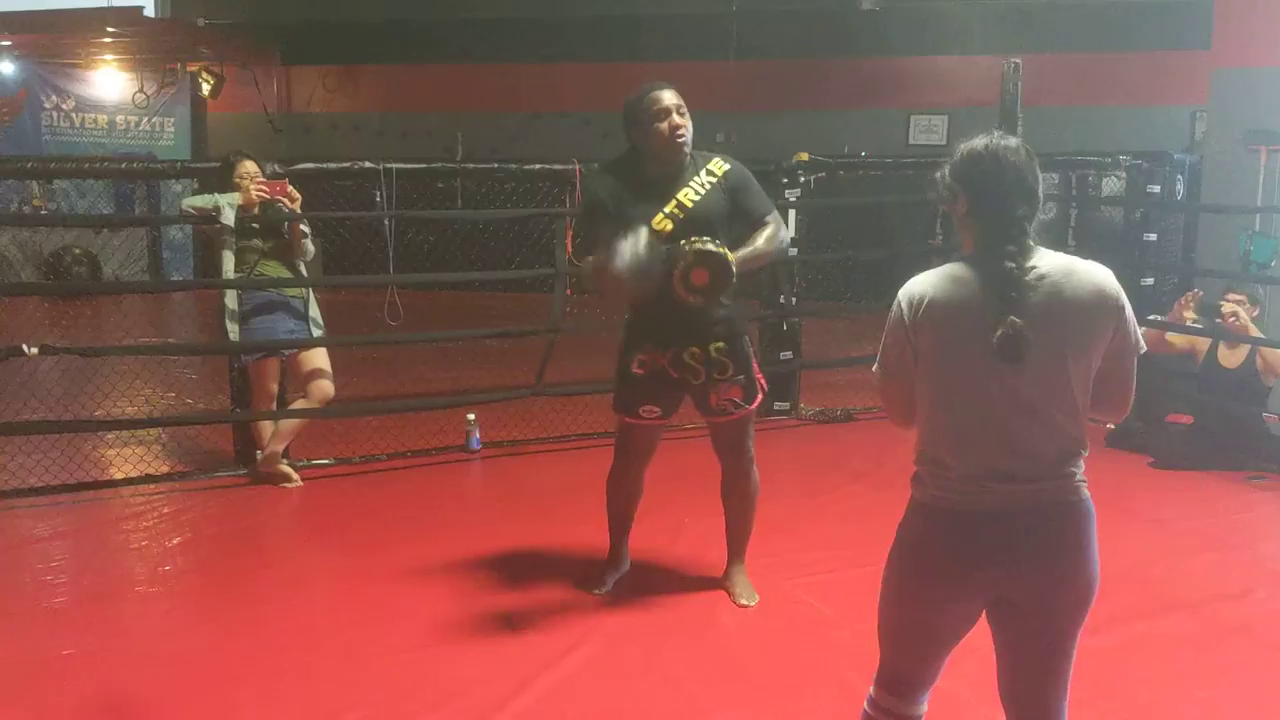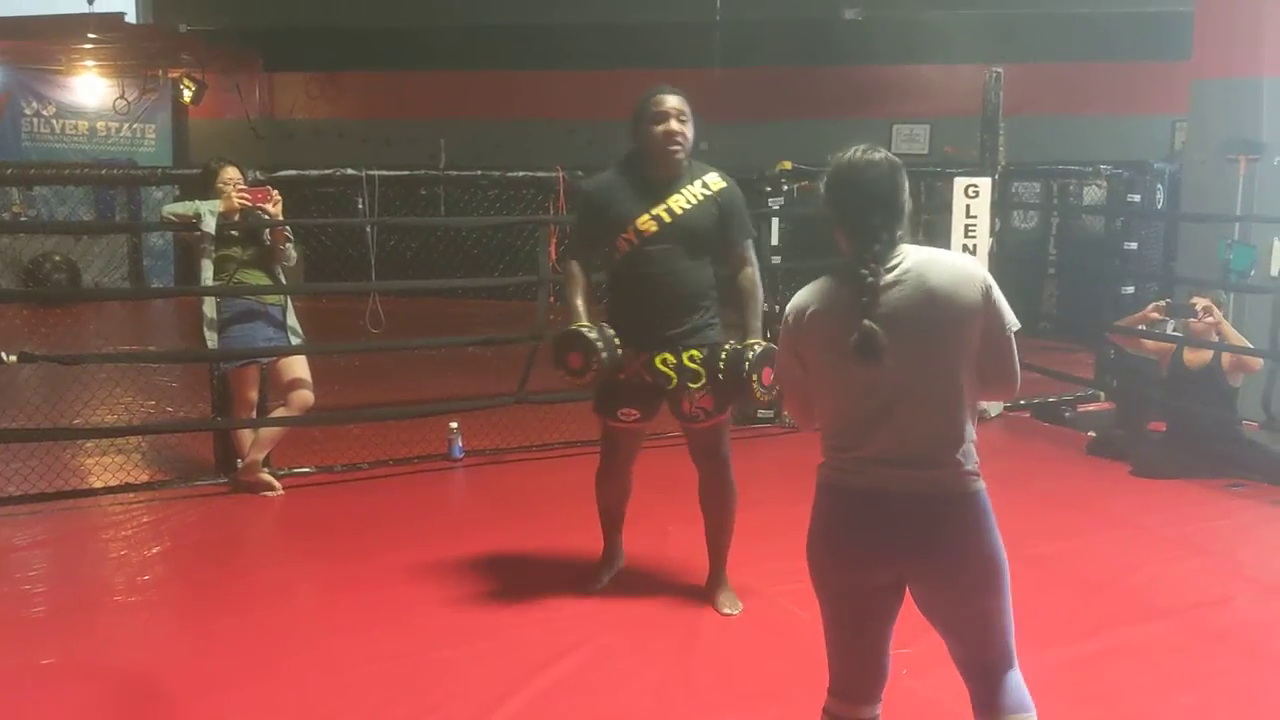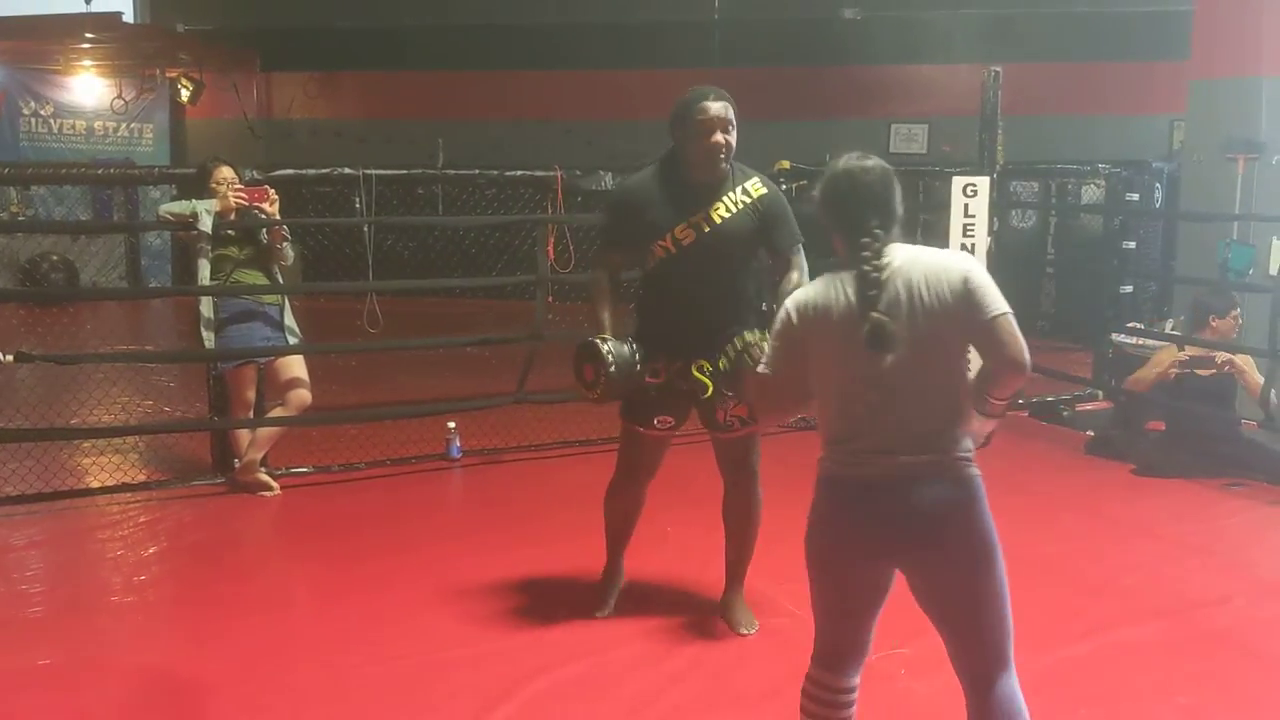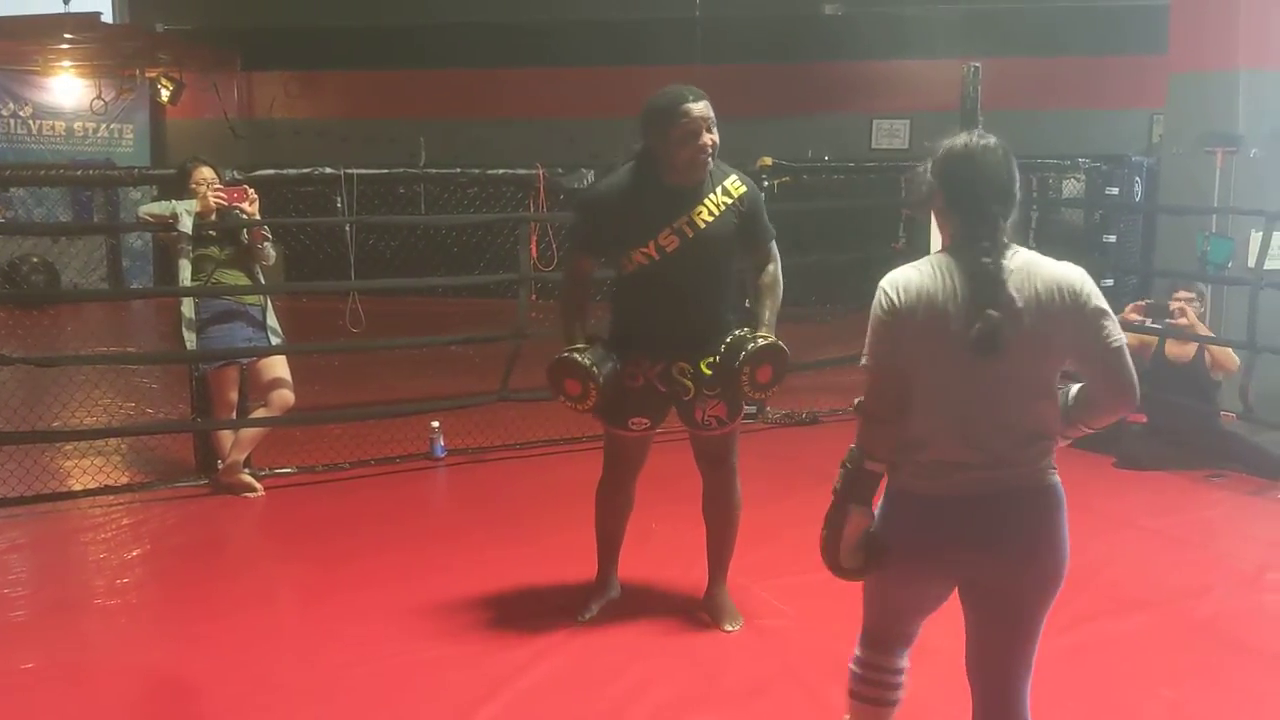
dt=1s
person 1, frame 1
left shoulder: (922, 296)
right shoulder: (1098, 289)
left elbow: (900, 410)
right elbow: (1114, 405)
left hip: (946, 528)
right hip: (1055, 530)
person 1, frame 2
left shoulder: (807, 308)
right shoulder: (967, 278)
left elbow: (803, 414)
right elbow: (1004, 383)
left hip: (850, 516)
right hip: (950, 512)
right knee: (995, 673)
person 1, frame 3
left shoulder: (807, 304)
right shoulder: (956, 271)
left elbow: (769, 402)
right elbow: (1013, 364)
right wrist: (980, 413)
left hip: (849, 506)
right hip: (945, 501)
left knee: (835, 663)
right knee: (991, 672)
person 1, frame 4
left shoulder: (903, 289)
right shoulder: (1066, 285)
left elbow: (883, 413)
right elbow: (1120, 392)
left wrist: (855, 498)
right wrist: (1056, 419)
left hip: (924, 512)
right hip: (1026, 515)
left knee: (882, 641)
person 2, frame 1
left shoulder: (724, 173)
right shoulder: (610, 189)
left elbow: (776, 231)
right elbow: (598, 266)
left wrist: (733, 262)
right wrist: (614, 277)
left hip: (719, 340)
right hip: (650, 344)
left knee: (738, 453)
right knee: (630, 454)
left ankle: (736, 565)
right ankle: (617, 556)
person 2, frame 2
left shoulder: (719, 189)
right shoulder: (604, 190)
left elbow: (744, 265)
right elbow: (579, 259)
left wrist: (754, 336)
right wrist: (580, 319)
left hip: (698, 345)
right hip: (627, 347)
left knee: (714, 461)
right knee: (616, 457)
left ankle: (718, 576)
right ankle: (612, 551)
person 2, frame 3
left shoulder: (761, 193)
right shoulder: (639, 193)
left elbow: (794, 267)
right elbow: (609, 267)
right wrist: (606, 334)
right hip: (659, 355)
left knee: (742, 472)
right knee: (633, 470)
left ankle: (734, 592)
right ankle: (613, 569)
person 2, frame 4
left shoulder: (738, 190)
right shoulder: (612, 196)
left elbow: (767, 262)
right elbow: (580, 273)
left wrist: (765, 331)
right wrist: (576, 342)
left hip: (713, 355)
right hip: (637, 355)
left knee: (720, 469)
right knee: (619, 469)
left ankle: (717, 588)
right ankle: (606, 579)
person 3, frame 1
left shoulder: (278, 214)
right shoulder: (227, 219)
left elbow: (305, 253)
right elbow: (187, 205)
left wrist: (295, 216)
right wrist: (238, 201)
left hip: (298, 307)
right hip: (259, 307)
left knee: (322, 389)
right knee: (266, 394)
left ankle: (270, 456)
right ankle: (271, 460)
person 3, frame 2
right shoulder: (207, 226)
left elbow: (287, 258)
right elbow: (168, 212)
left wrist: (277, 220)
right wrist: (220, 208)
left hip: (277, 315)
right hip: (239, 315)
left knee: (302, 397)
right knee: (246, 402)
left ankle: (251, 465)
right ankle: (251, 469)
person 3, frame 3
left shoulder: (253, 221)
right shoulder: (203, 226)
left elbow: (285, 258)
right elbow: (165, 211)
left wrist: (274, 219)
right wrist: (216, 207)
left hip: (275, 314)
right hip: (236, 315)
left knee: (299, 396)
right knee: (243, 403)
left ankle: (248, 464)
right ankle: (248, 468)
person 3, frame 4
left shoulder: (234, 222)
right shoulder: (184, 227)
left elbow: (267, 258)
right elbow: (144, 212)
left wrist: (254, 219)
right wrist: (196, 208)
left hip: (257, 315)
right hip: (217, 316)
left knee: (282, 397)
right knee: (226, 403)
left ankle: (231, 465)
right ankle: (232, 469)
person 4, frame 1
left shoulder: (1263, 352)
right shoulder: (1203, 343)
right elbow: (1147, 344)
left wrist: (1248, 326)
right wrist: (1174, 318)
left hip: (1249, 443)
right hip: (1203, 437)
right knee: (1162, 450)
person 4, frame 2
left shoulder: (1228, 355)
right shoulder: (1169, 348)
left elbow: (1256, 365)
right elbow: (1115, 335)
left wrist: (1221, 323)
right wrist: (1144, 317)
left hip: (1224, 444)
right hip: (1177, 443)
left knee: (1272, 466)
person 4, frame 3
left shoulder: (1238, 358)
right shoulder: (1173, 353)
right elbow: (1128, 391)
left wrist: (1241, 370)
right wrist: (1161, 372)
left hip: (1227, 442)
right hip: (1181, 442)
right knee: (1147, 457)
person 4, frame 4
left shoulder: (1210, 347)
right shoulder: (1151, 340)
left elbow: (1232, 367)
left wrist: (1194, 324)
right wrist: (1123, 320)
left hip: (1206, 435)
right hip: (1159, 435)
right knee: (1127, 449)
